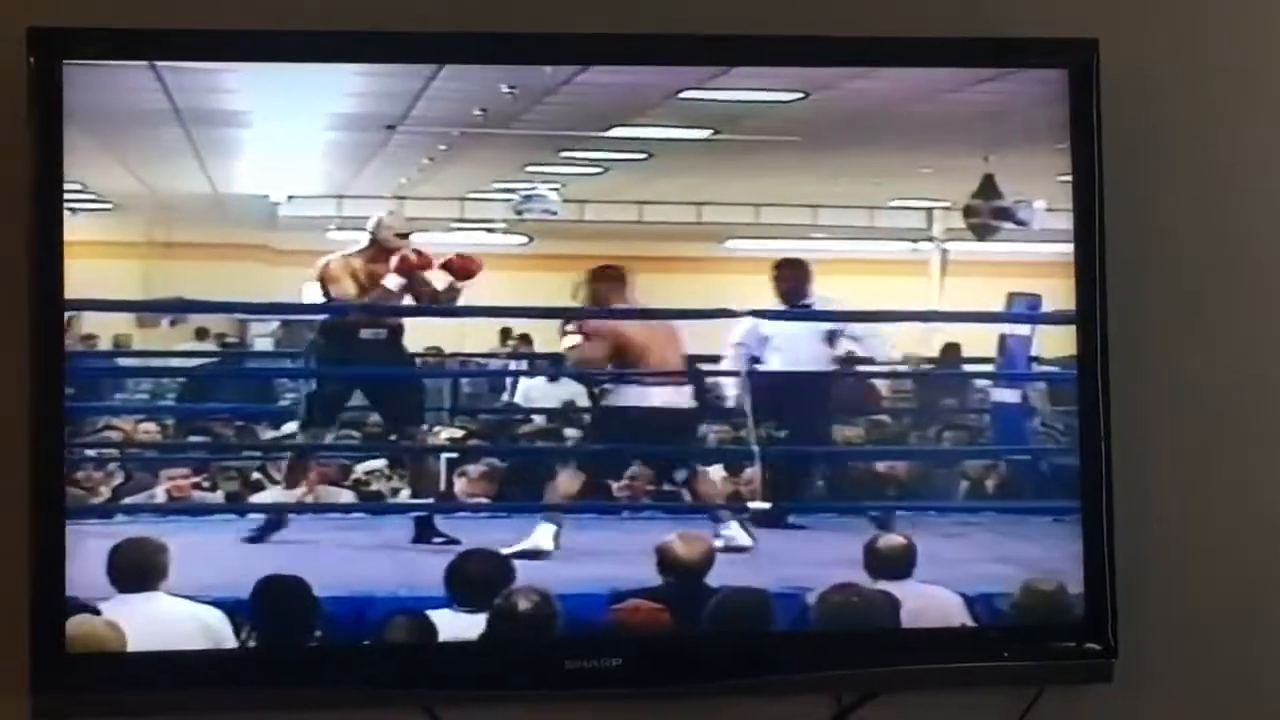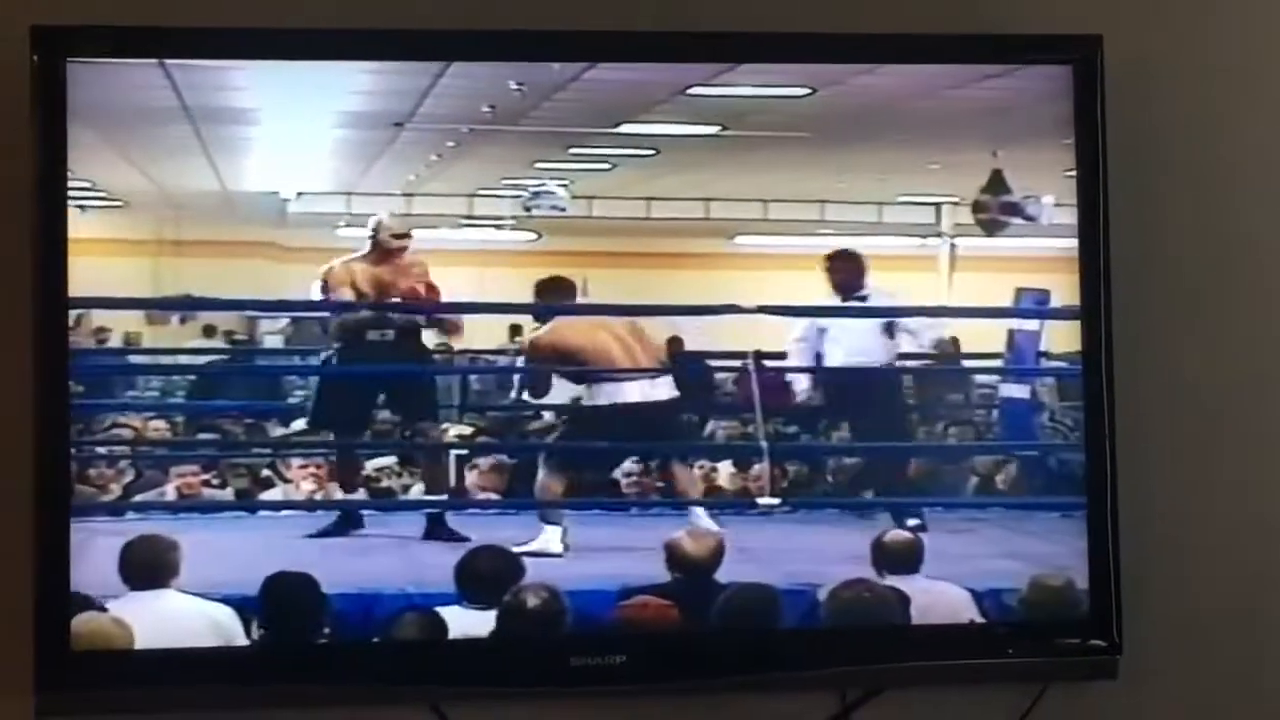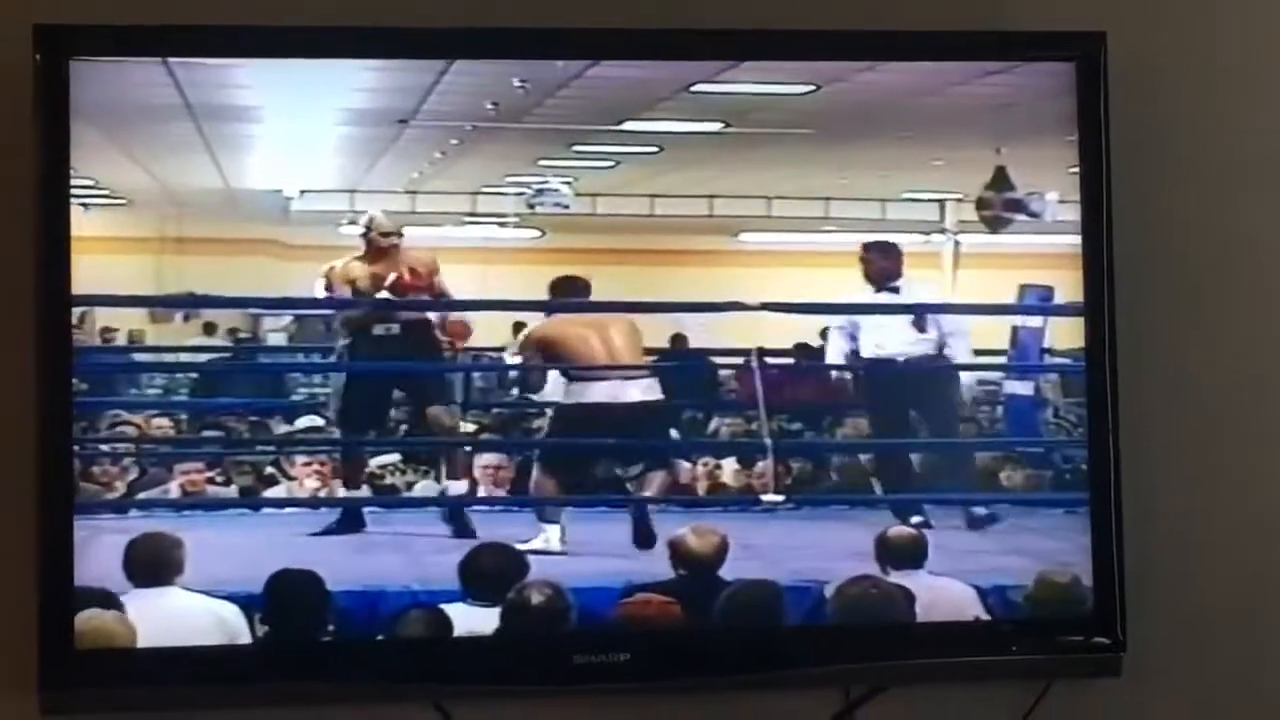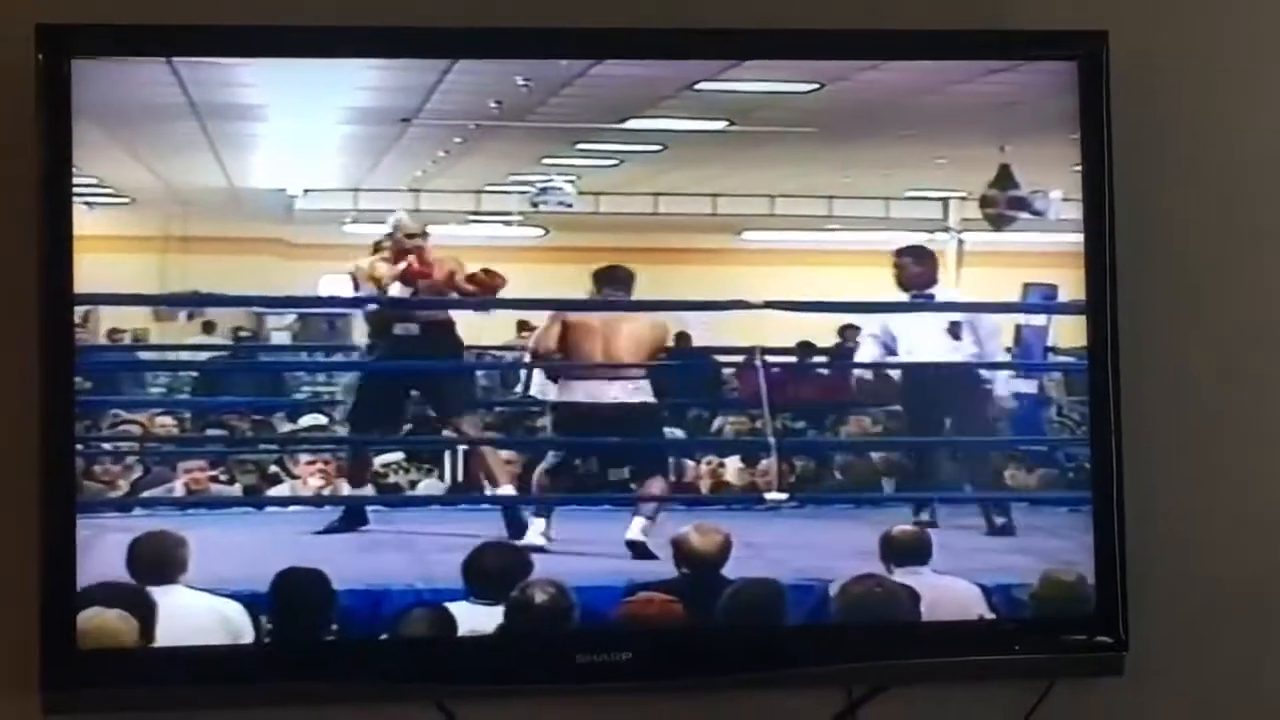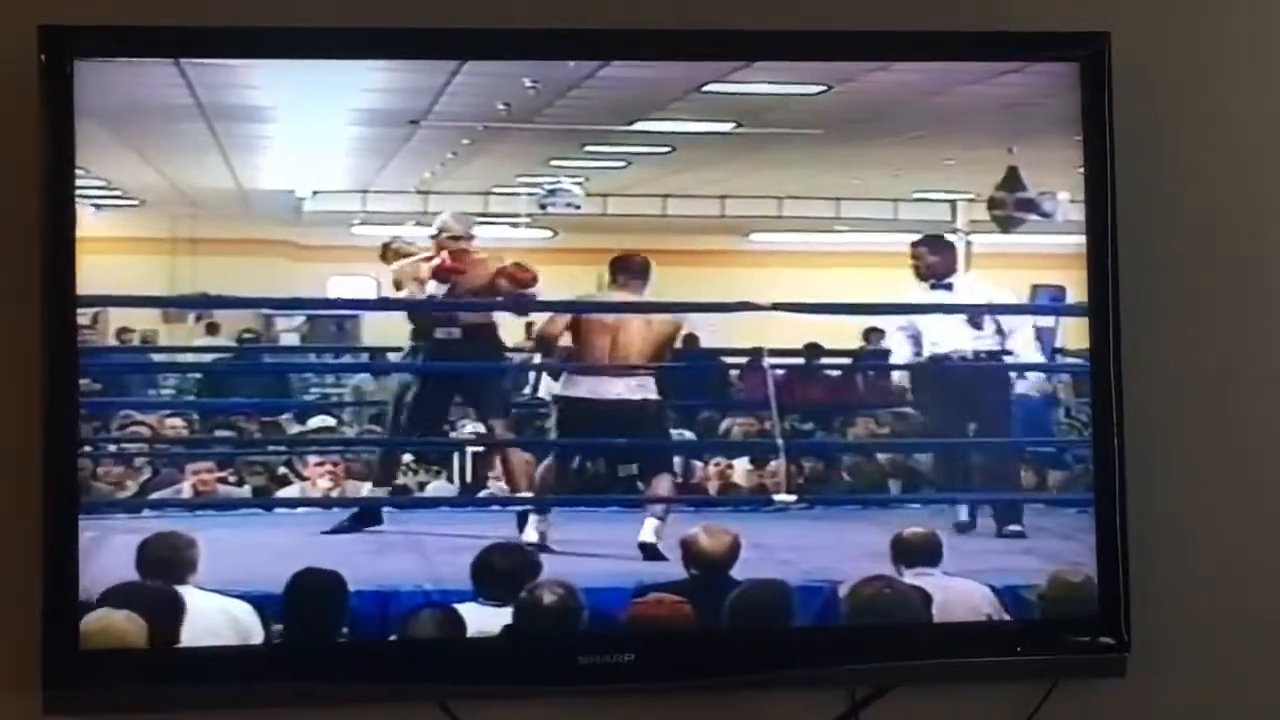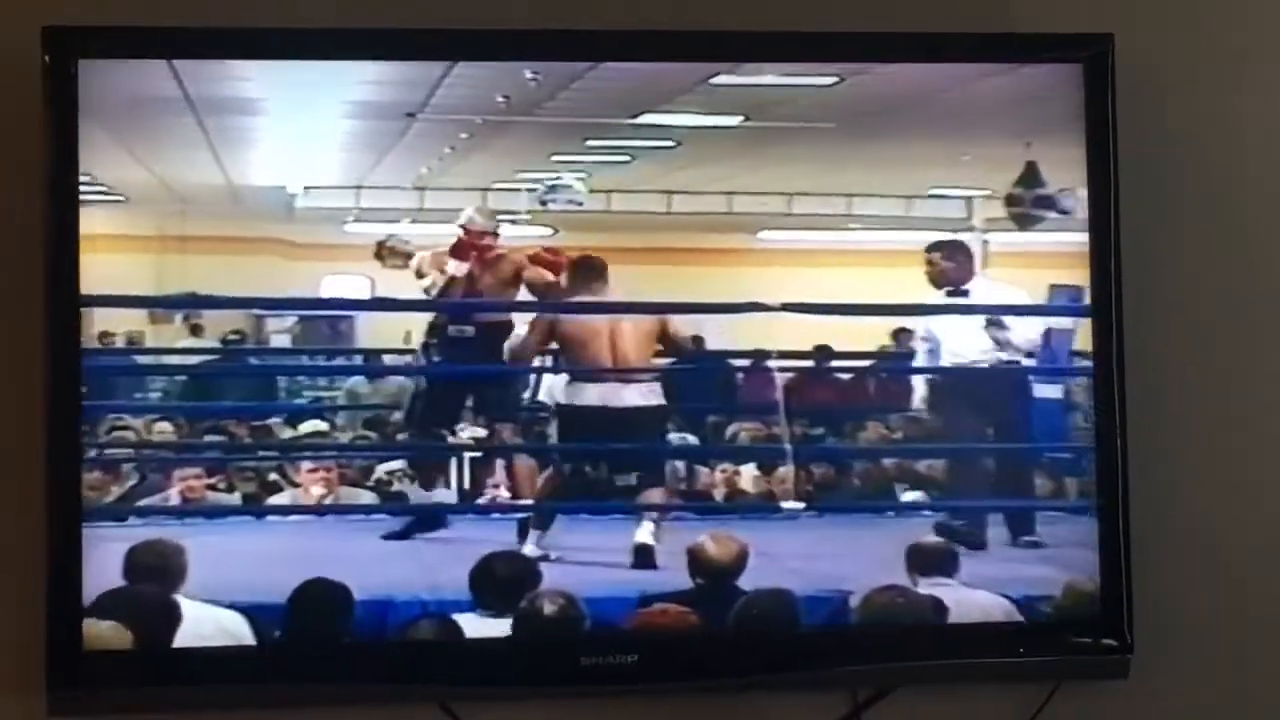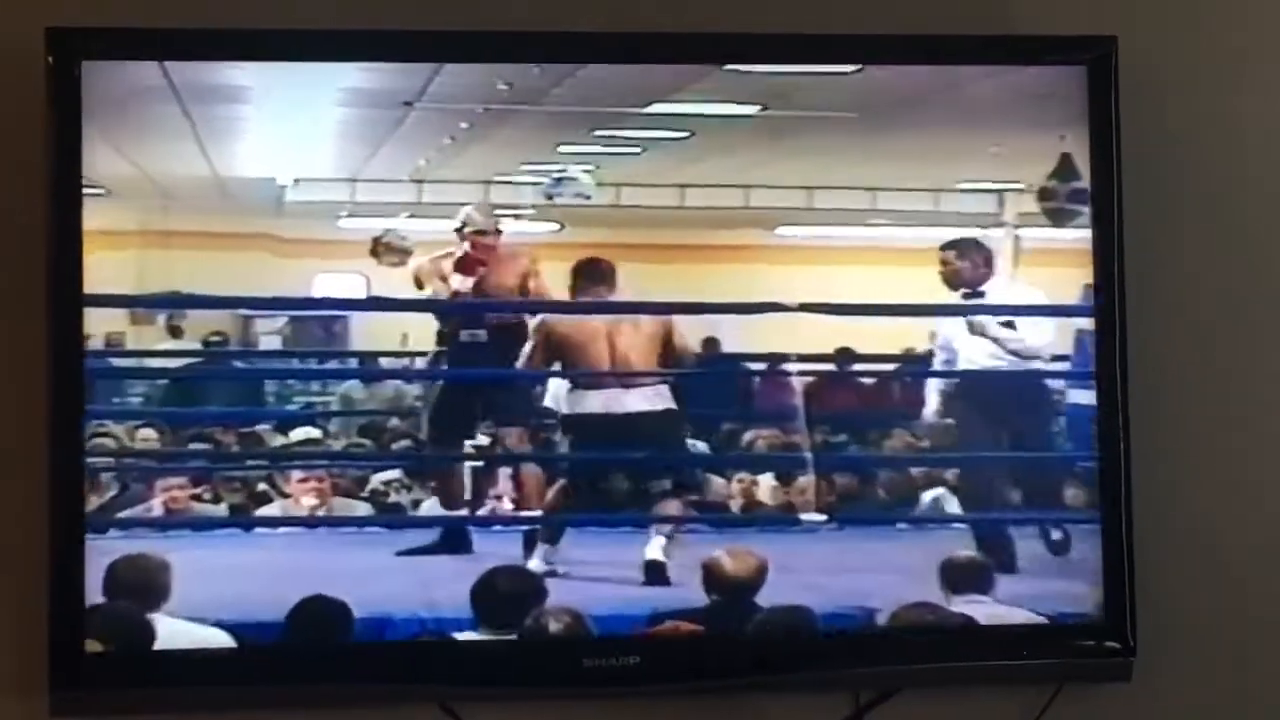
dt=0.2s
person 1, frame 1
left shoulder: (405, 266)
right shoulder: (336, 265)
left elbow: (435, 304)
right elbow: (349, 310)
left wrist: (456, 282)
right wrist: (395, 281)
left hip: (388, 353)
right hip: (340, 353)
left knee: (412, 436)
right knee: (311, 436)
left ankle: (424, 523)
right ankle: (279, 511)
person 1, frame 2
left shoulder: (416, 269)
right shoulder: (341, 272)
left elbow: (427, 312)
right elbow: (342, 323)
left wrist: (443, 322)
right wrist: (391, 307)
left hip: (406, 355)
right hip: (357, 358)
right knee: (346, 439)
left ankle: (436, 520)
right ankle: (350, 514)
person 1, frame 3
left shoulder: (423, 263)
right shoulder: (341, 271)
left elbow: (443, 298)
right elbow: (346, 320)
left wrist: (449, 320)
right wrist: (384, 296)
left hip: (417, 347)
right hip: (369, 352)
right knee: (353, 434)
left ankle: (456, 508)
right ankle: (351, 513)
person 1, frame 4
left shoulder: (446, 264)
right shoulder: (367, 270)
left elbow: (476, 300)
right elbow: (374, 316)
left wrist: (485, 289)
right wrist: (401, 286)
left hip: (440, 350)
right hip: (390, 353)
left knee: (469, 427)
right knee: (362, 432)
left ankle: (512, 511)
right ankle: (354, 511)
person 1, frame 5
left shoulder: (489, 266)
right shoulder: (410, 269)
right elbow: (417, 316)
left wrist: (524, 290)
right wrist: (437, 281)
left hip: (480, 352)
right hip: (434, 354)
left knee: (499, 431)
right knee: (401, 431)
right ankle: (369, 510)
person 1, frame 6
left shoulder: (514, 262)
right shoulder: (432, 261)
left elbow: (549, 292)
right elbow: (439, 301)
left wrist: (556, 275)
right wrist: (458, 264)
left hip: (494, 351)
right hip: (447, 350)
right knee: (423, 428)
right ankle: (430, 511)
person 1, frame 7
left shoulder: (521, 262)
right shoulder: (433, 268)
right elbow: (446, 316)
right wrist: (463, 276)
left hip: (508, 357)
right hip: (459, 358)
left knee: (514, 443)
right knee: (442, 444)
right ankle: (455, 533)
person 2, frame 1
left shoulder: (604, 324)
right shoulder: (662, 320)
left elbow: (585, 365)
left wrist: (572, 345)
left hip: (635, 404)
right hip: (680, 403)
left knee: (574, 467)
right knee: (688, 473)
left ankle: (545, 535)
right ankle: (733, 531)
person 2, frame 2
left shoulder: (542, 339)
right shoulder: (621, 319)
left elbow: (537, 390)
right elbow: (658, 357)
left wrist: (531, 360)
left hip: (614, 399)
right hip: (663, 395)
left knee: (554, 464)
right knee: (671, 459)
left ankle: (551, 538)
right ankle: (700, 517)
person 2, frame 3
left shoulder: (539, 333)
right shoulder: (624, 320)
left hip: (588, 400)
right hip: (643, 396)
left knee: (547, 466)
right knee: (656, 466)
left ankle: (550, 535)
right ankle: (644, 503)
person 2, frame 4
left shoulder: (567, 313)
right shoulder: (654, 323)
left elbow: (540, 350)
left wrist: (561, 360)
left hip: (577, 399)
right hip: (632, 400)
left knee: (555, 467)
right knee: (654, 474)
left ankle: (537, 530)
right ankle: (638, 530)
person 2, frame 5
left shoulder: (583, 305)
right shoulder: (669, 318)
left elbow: (546, 335)
left hip: (582, 395)
right hip: (636, 397)
left knee: (559, 461)
right knee: (659, 471)
left ankle: (533, 528)
right ankle: (650, 532)
person 2, frame 6
left shoulder: (556, 315)
right shoulder: (649, 313)
left elbow: (518, 358)
right elbow: (685, 349)
left hip: (586, 402)
right hip: (643, 403)
left knee: (562, 473)
right knee: (650, 479)
left ankle: (532, 543)
right ankle: (645, 533)
person 2, frame 7
left shoulder: (553, 322)
right shoulder: (654, 316)
left elbow: (529, 373)
right elbow: (685, 361)
left hip: (590, 410)
right hip: (651, 407)
left knee: (575, 483)
right knee: (670, 490)
left ankle: (541, 557)
right ankle: (656, 548)
person 3, frame 1
left shoulder: (832, 311)
right shoulder: (762, 318)
left elbow: (867, 337)
right elbow: (736, 351)
left wrist: (894, 357)
right wrist: (734, 392)
left hip: (816, 389)
right hip: (778, 390)
person 3, frame 2
left shoulder: (888, 303)
left elbow: (919, 327)
right elbow: (801, 347)
left wrist: (935, 340)
right wrist: (802, 384)
left hip: (886, 380)
right hip: (846, 383)
left knee: (898, 441)
right knee: (875, 446)
right ankle: (905, 511)
person 3, frame 3
left shoulder: (927, 297)
right shoulder: (859, 302)
left elbow: (955, 335)
right elbow: (840, 332)
left wrist: (964, 376)
right wrist: (836, 360)
left hip: (926, 371)
right hip: (882, 376)
left knee: (947, 435)
right knee: (891, 444)
left ankle: (974, 504)
right ankle: (909, 511)
person 3, frame 4
right shoulder: (894, 310)
left elbow: (991, 345)
right elbow: (873, 340)
right wrist: (863, 364)
left hip: (962, 379)
right hip: (919, 382)
right knee: (922, 447)
left ankle: (997, 514)
right ankle: (924, 509)
person 3, frame 5
left shoulder: (986, 291)
right shoulder: (917, 300)
left elbow: (1018, 328)
right elbow: (905, 336)
left wrist: (1032, 364)
right wrist: (900, 367)
left hip: (985, 371)
right hip: (939, 375)
left knee: (997, 443)
right knee: (949, 440)
left ankle: (1009, 519)
right ankle: (963, 504)
person 3, frame 6
left shoulder: (1005, 296)
right shoulder: (934, 309)
left elbow: (1032, 334)
right elbow: (925, 351)
left wrist: (1008, 338)
right wrist: (920, 389)
left hip: (1005, 382)
right hip: (958, 386)
left knee: (1014, 456)
right knee: (963, 452)
left ankle: (1023, 528)
right ankle: (967, 526)
person 3, frame 7
left shoulder: (1023, 297)
right shoulder: (951, 312)
left elbow: (1040, 342)
right elbow: (944, 359)
left wrist: (994, 332)
right wrist: (934, 400)
left hip: (1022, 390)
right hip: (974, 394)
left knee: (1032, 467)
right knee: (978, 472)
left ankle: (1051, 521)
right ankle: (998, 553)
